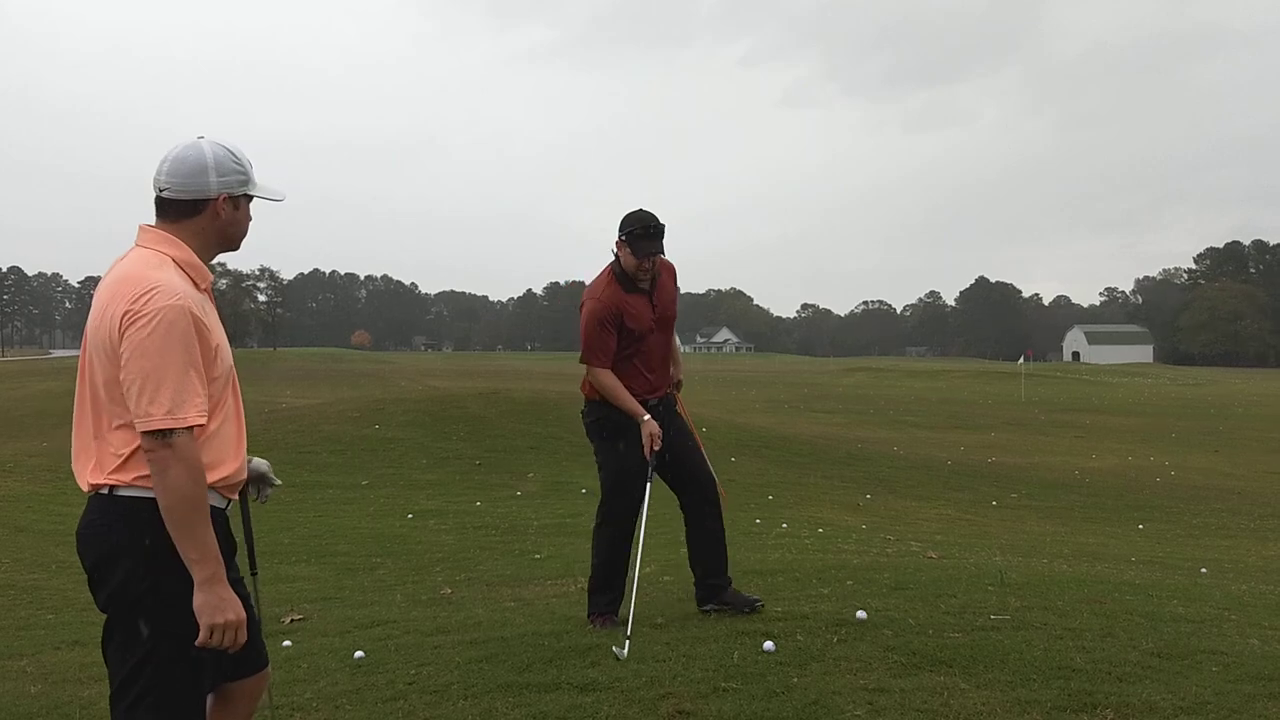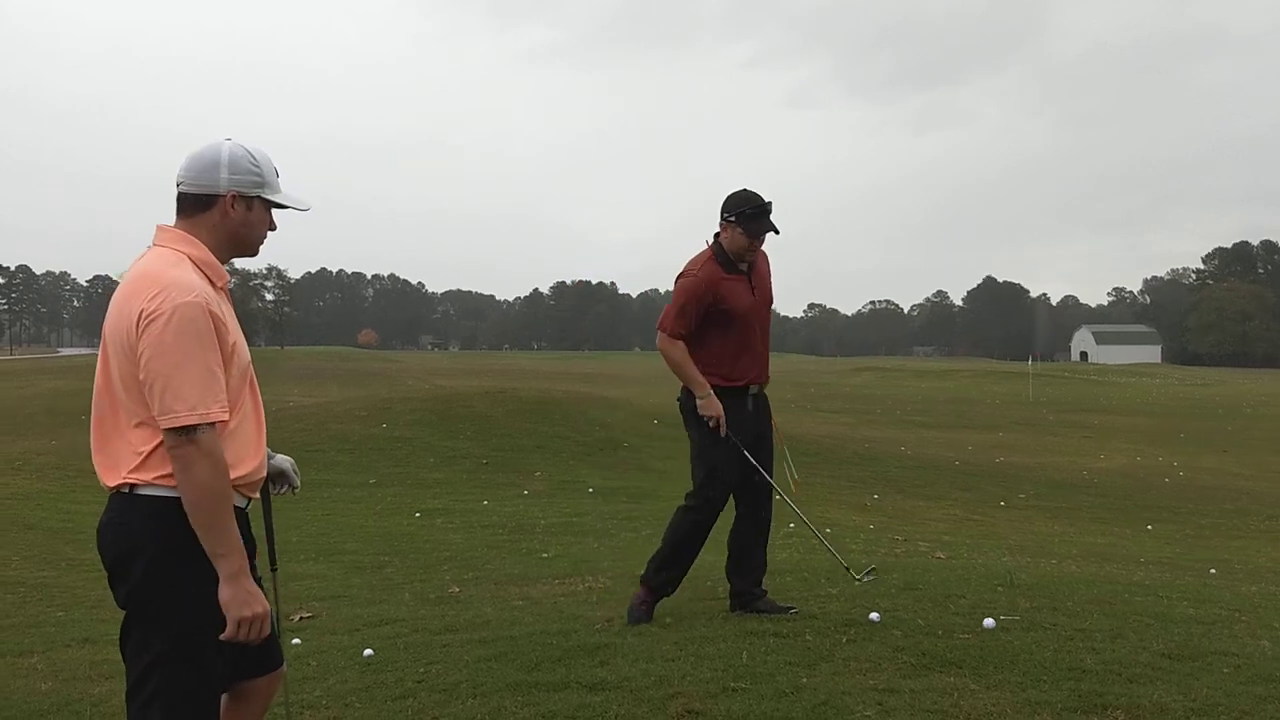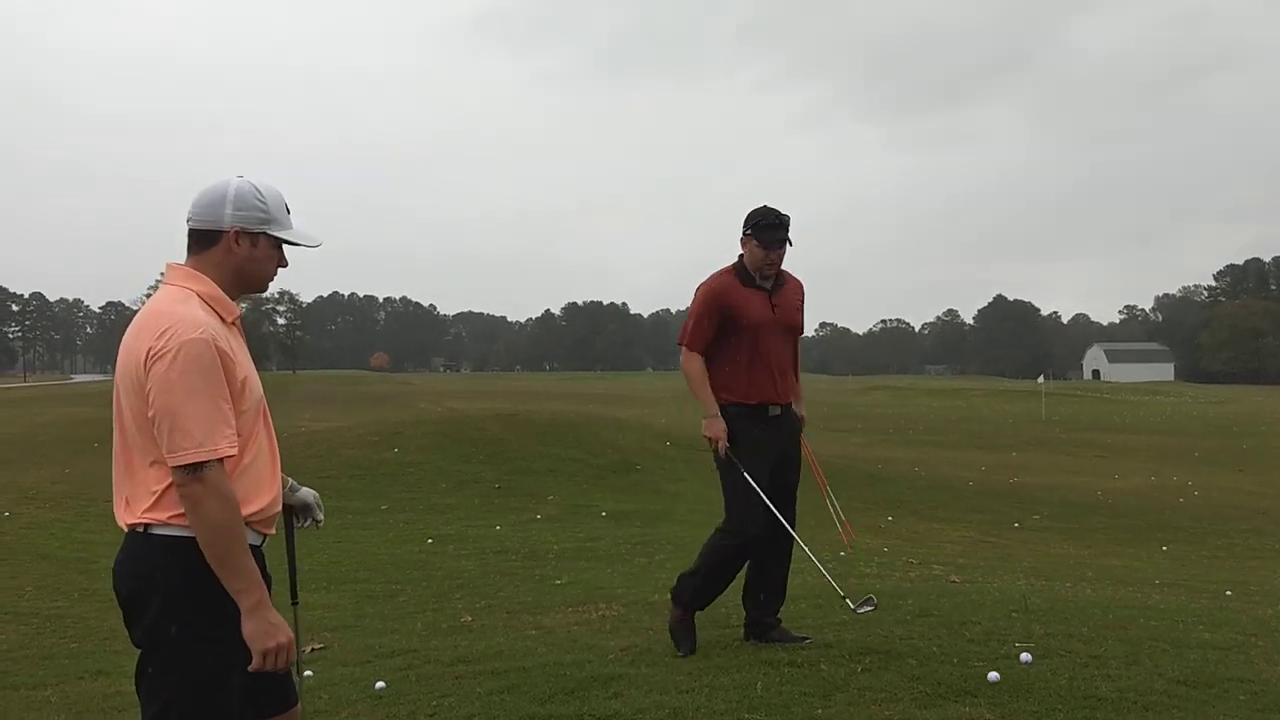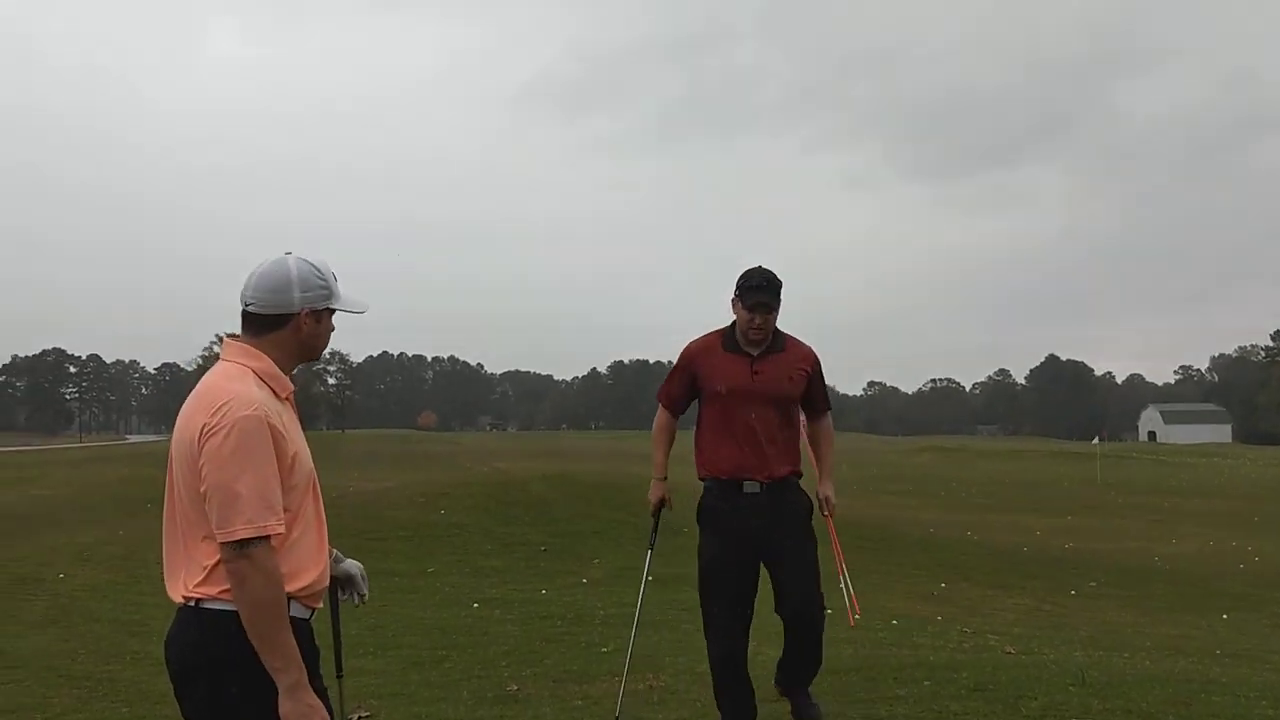
dt=0.7s
person 1, frame 1
left shoulder: (162, 277)
right shoulder: (164, 296)
right elbow: (165, 447)
left wrist: (234, 462)
right wrist: (210, 579)
left hip: (170, 525)
right hip: (153, 531)
person 1, frame 2
left shoulder: (182, 278)
right shoulder: (180, 293)
right elbow: (189, 444)
left wrist: (254, 455)
right wrist: (235, 574)
left hip: (192, 522)
right hip: (174, 529)
person 1, frame 3
left shoulder: (201, 318)
right shoulder: (188, 330)
right elbow: (197, 480)
left wrist: (279, 487)
right wrist: (256, 606)
left hip: (211, 561)
right hip: (189, 569)
person 1, frame 4
left shoulder: (254, 392)
right shoulder: (243, 408)
right elbow: (246, 556)
left wrist: (328, 559)
left hip: (261, 632)
right hip: (241, 642)
person 2, frame 1
left shoulder: (666, 274)
right shoulder: (601, 300)
right elbow: (598, 372)
left wrist: (675, 366)
right wrist: (641, 417)
left hip: (660, 407)
right hip: (614, 417)
left knee: (703, 493)
right knee: (619, 512)
left ankle: (714, 589)
right ankle: (602, 607)
person 2, frame 2
left shoulder: (759, 262)
right shoulder: (700, 277)
right elbow: (667, 340)
right wrist: (704, 394)
left hip: (754, 399)
right hip: (714, 404)
left knee: (757, 500)
right knee: (707, 499)
left ankle: (747, 591)
right ankle: (652, 587)
person 2, frame 3
left shoulder: (793, 288)
right shoulder: (718, 290)
right elbow: (690, 354)
left wrist: (796, 400)
right wrist: (711, 415)
left hip: (782, 421)
right hip: (738, 423)
left knee: (779, 527)
right knee: (743, 527)
left ankle: (762, 620)
right ankle: (685, 601)
person 2, frame 4
left shoulder: (802, 357)
right shoulder: (700, 353)
left elbow: (819, 416)
right elbow: (667, 412)
left wrist: (826, 479)
right wrist: (659, 477)
left hip: (784, 499)
right hip: (724, 502)
left knee: (805, 606)
right knee: (725, 620)
